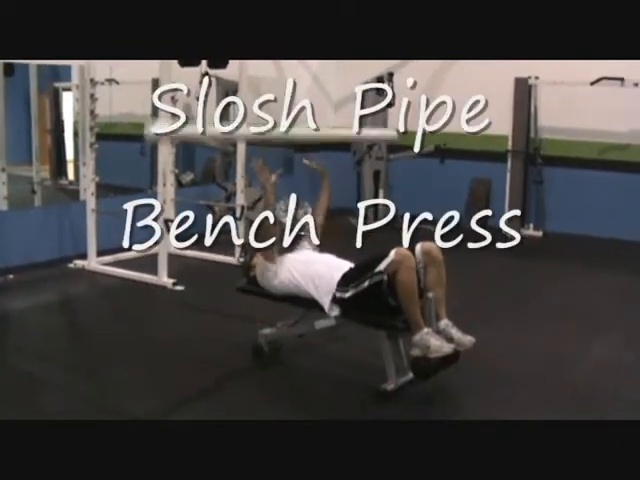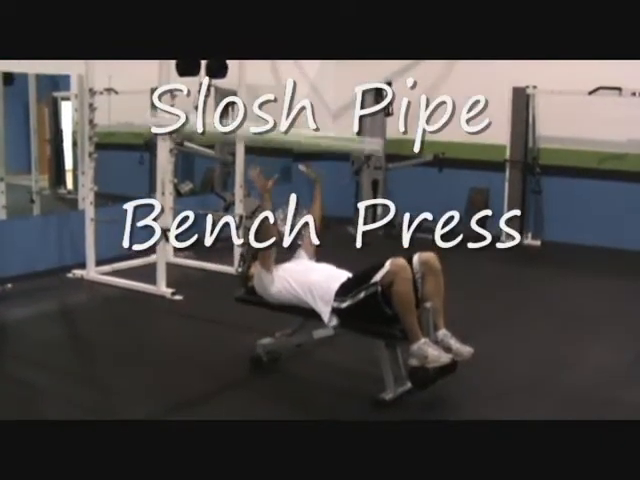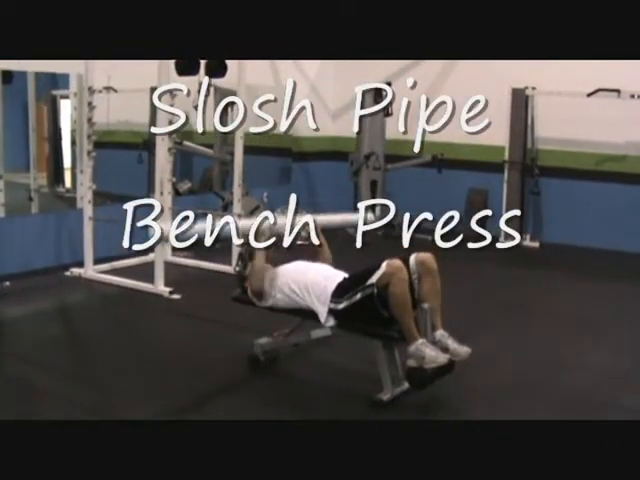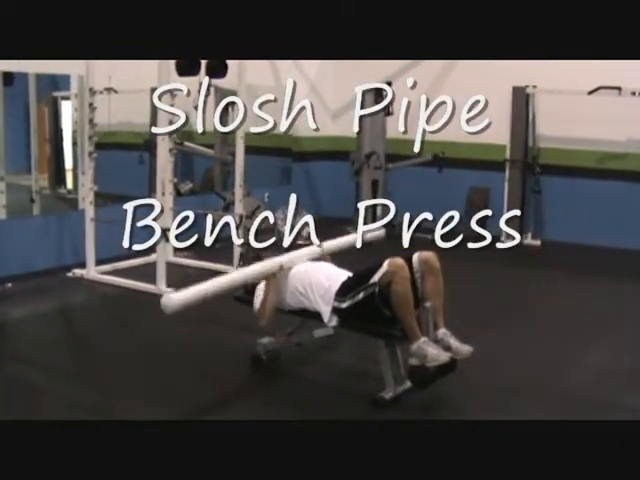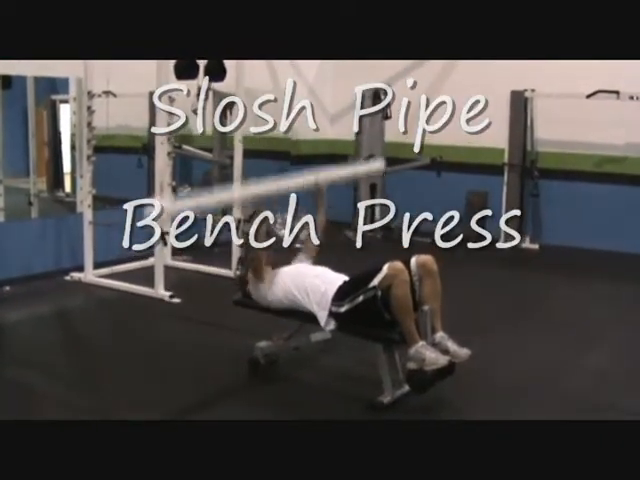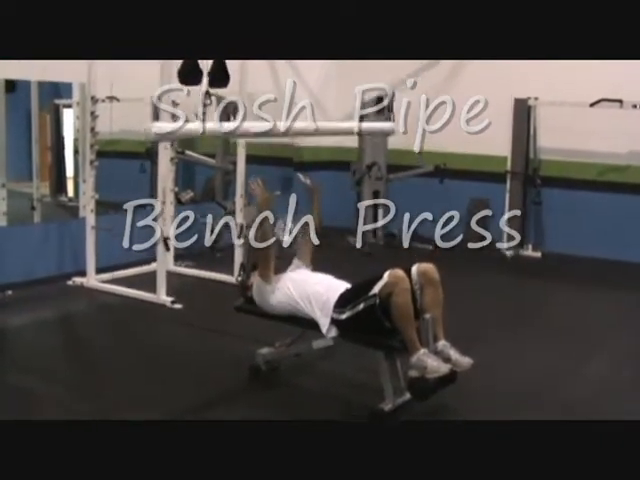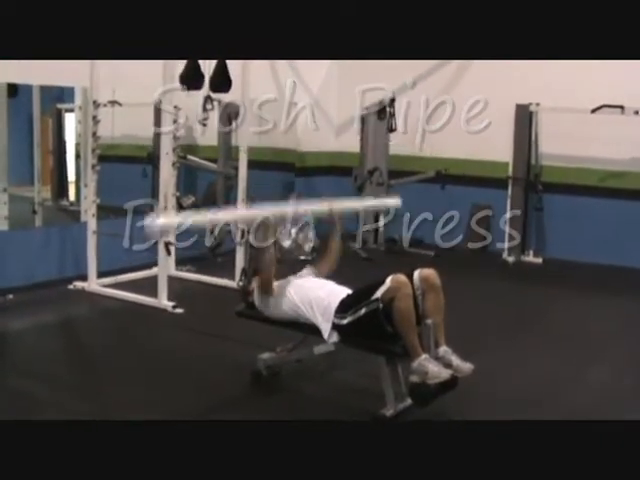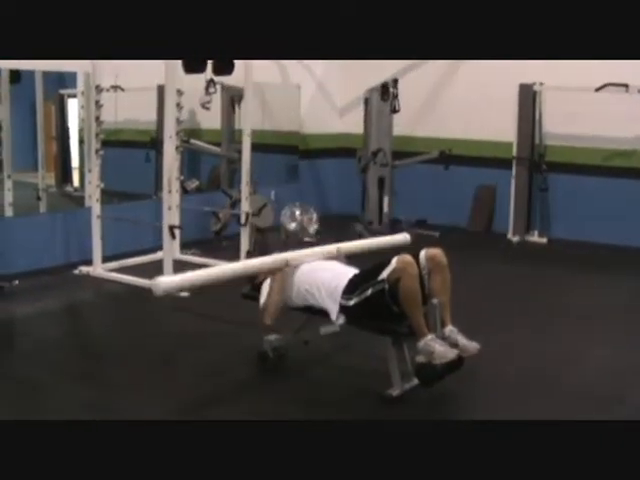
dt=0.3s
person 1, frame 1
left shoulder: (299, 255)
right shoulder: (269, 274)
left elbow: (318, 220)
right elbow: (268, 232)
left wrist: (325, 179)
right wrist: (269, 191)
left hip: (355, 282)
right hip: (342, 291)
left knee: (430, 251)
right knee: (402, 258)
left ankle: (443, 325)
right ankle: (421, 337)
person 1, frame 2
left shoulder: (296, 266)
right shoulder: (267, 283)
left elbow: (313, 226)
right elbow: (266, 242)
left wrist: (317, 184)
right wrist: (265, 196)
left hip: (353, 289)
right hip: (339, 300)
left knee: (428, 260)
right knee: (398, 267)
left ankle: (441, 335)
right ankle: (418, 347)
person 1, frame 3
left shoulder: (285, 272)
right shoulder: (260, 290)
left elbow: (327, 261)
right elbow: (257, 286)
left wrist: (317, 231)
right wrist: (259, 247)
left hip: (348, 288)
right hip: (336, 301)
left knee: (425, 261)
right knee: (394, 268)
left ankle: (439, 336)
right ankle: (416, 347)
person 1, frame 4
left shoulder: (288, 273)
right shoulder: (264, 290)
right elbow: (264, 320)
left wrist: (324, 255)
right wrist: (271, 277)
left hip: (353, 286)
right hip: (340, 300)
left knee: (428, 259)
right knee: (397, 266)
left ankle: (441, 334)
right ankle: (418, 346)
person 1, frame 5
left shoulder: (288, 272)
right shoulder: (263, 289)
right elbow: (256, 256)
left wrist: (321, 198)
left hip: (348, 289)
right hip: (337, 303)
left knee: (425, 263)
right knee: (396, 270)
left ankle: (439, 338)
right ankle: (416, 350)
person 1, frame 6
left shoulder: (292, 276)
right shoulder: (265, 294)
left elbow: (308, 237)
right elbow: (264, 251)
left wrist: (314, 196)
right wrist: (263, 209)
left hip: (351, 300)
right hip: (339, 311)
left knee: (427, 272)
right knee: (396, 278)
left ankle: (440, 346)
right ankle: (417, 358)
person 1, frame 7
left shoulder: (294, 282)
right shoulder: (264, 300)
left elbow: (330, 260)
right elbow: (265, 281)
left wrist: (335, 220)
left hip: (352, 303)
right hip: (340, 318)
left knee: (429, 277)
right knee: (399, 284)
left ankle: (441, 354)
right ankle: (419, 364)
person 1, frame 8
left shoulder: (298, 270)
right shoulder: (271, 286)
right elbow: (269, 321)
left wrist: (341, 257)
right wrist: (279, 272)
left hip: (358, 285)
right hip: (347, 298)
left knee: (435, 257)
right knee: (405, 263)
left ankle: (448, 331)
right ankle: (425, 343)
